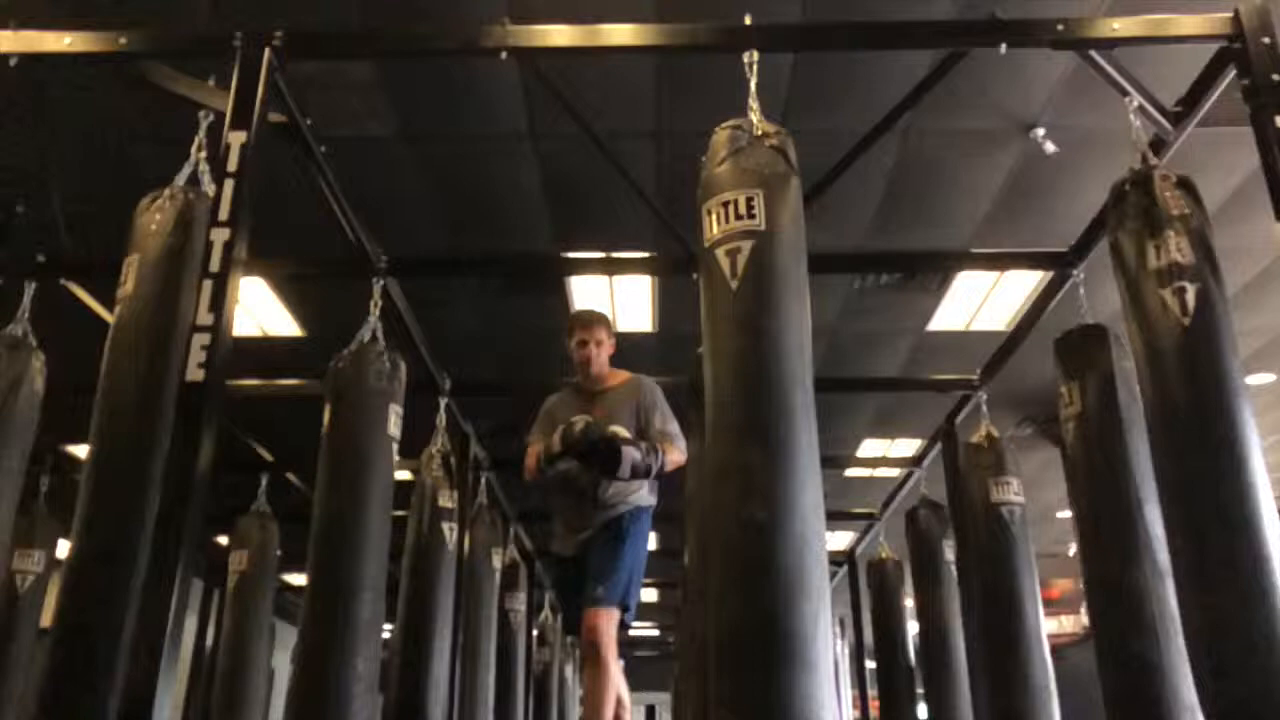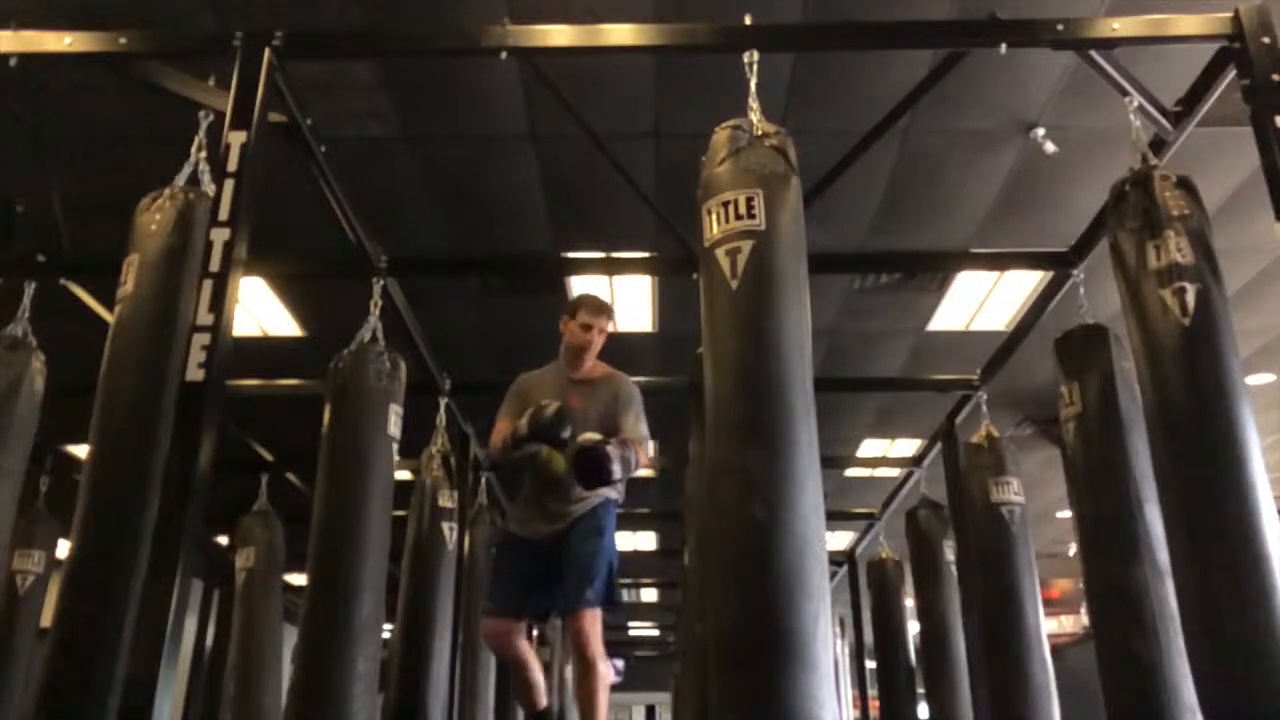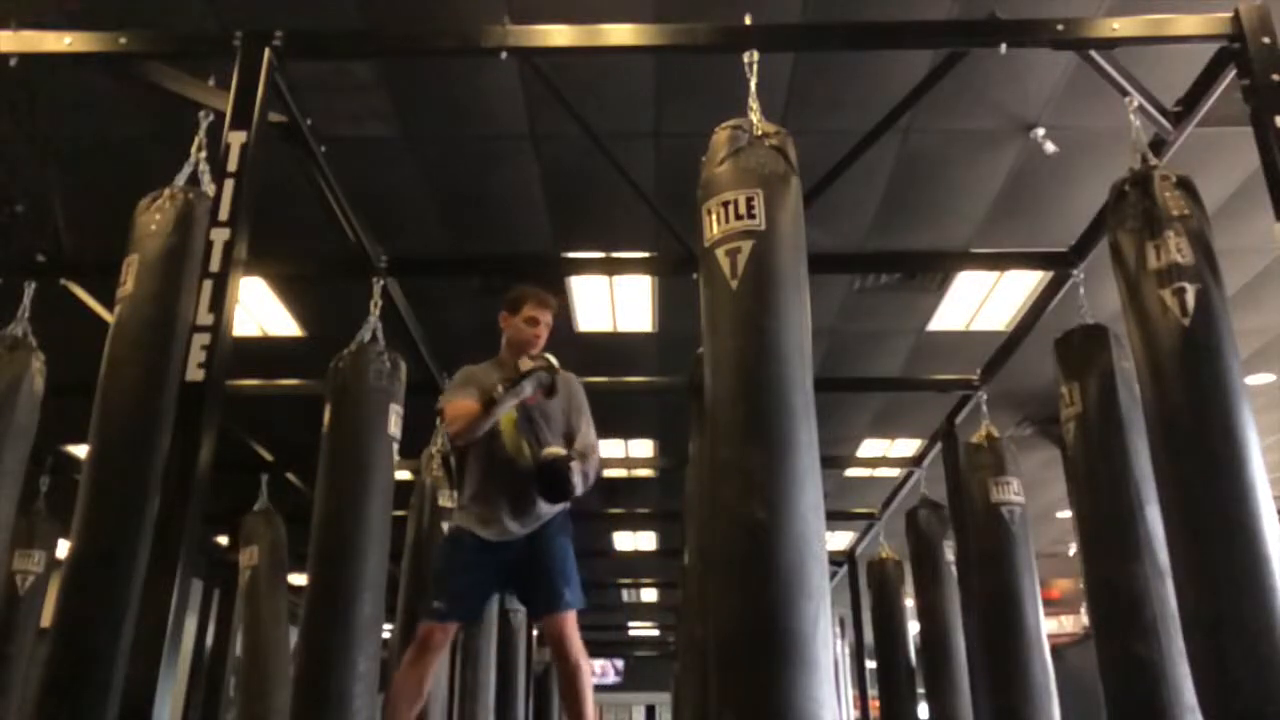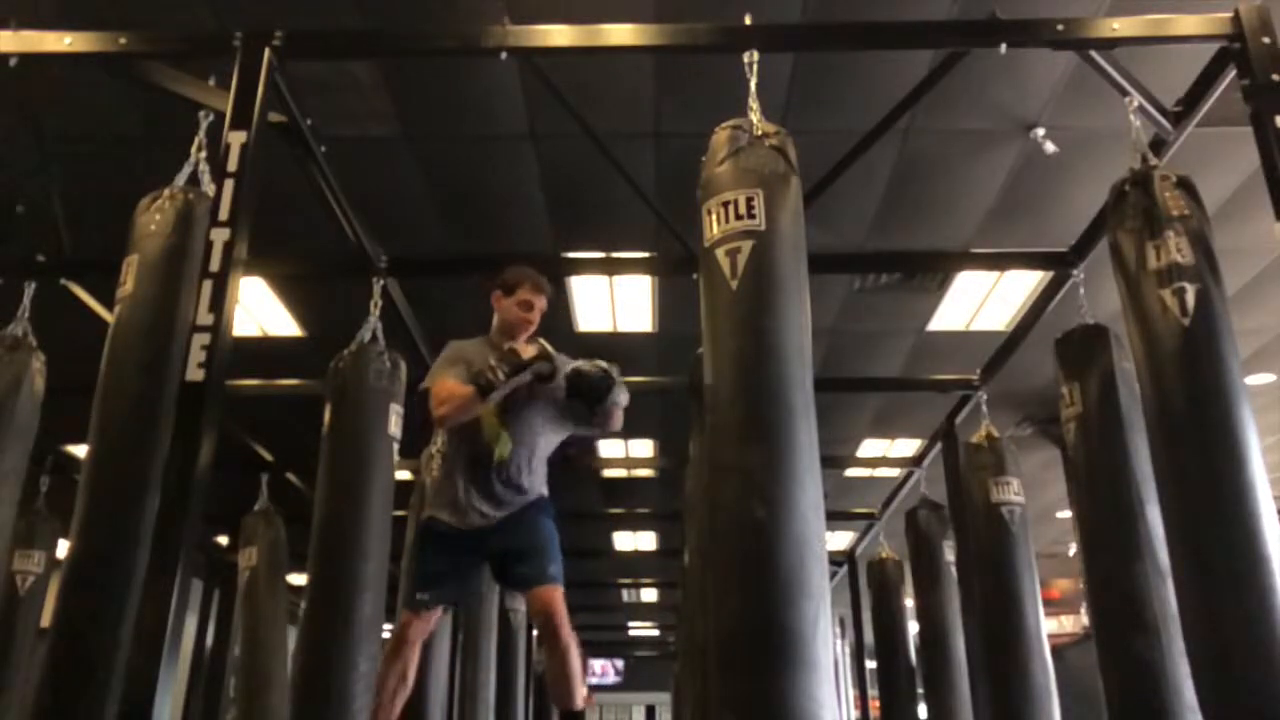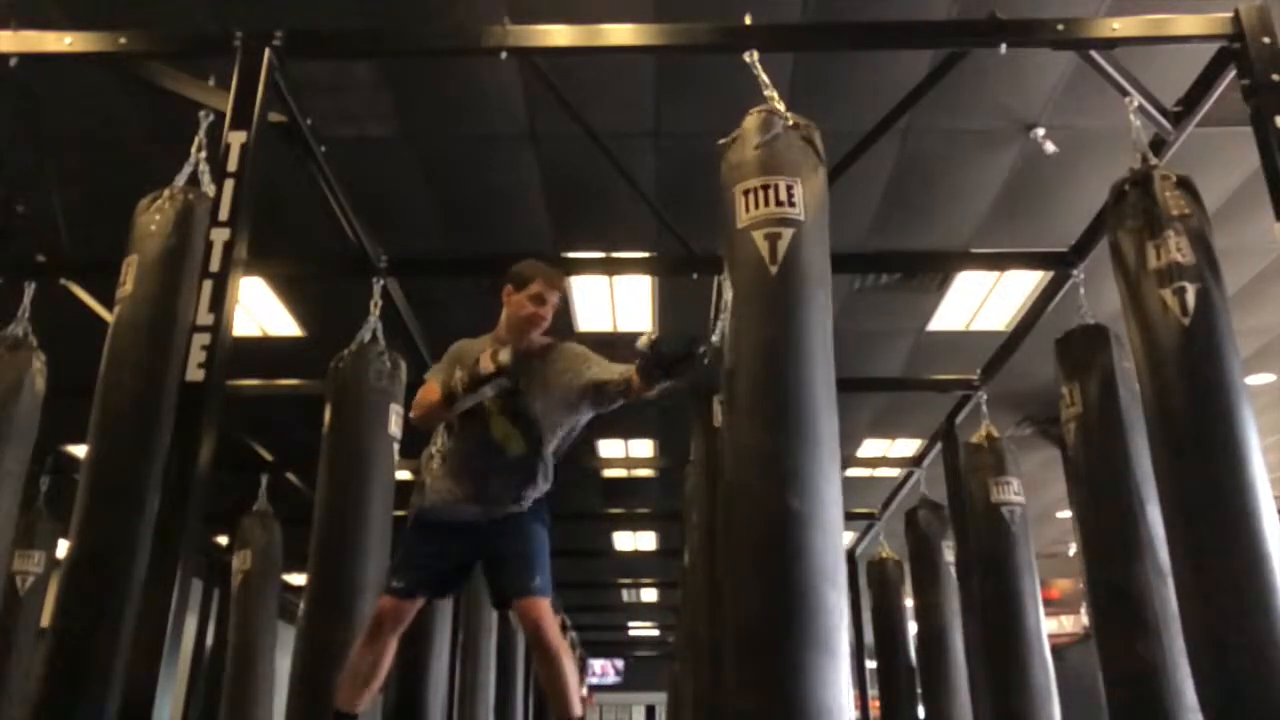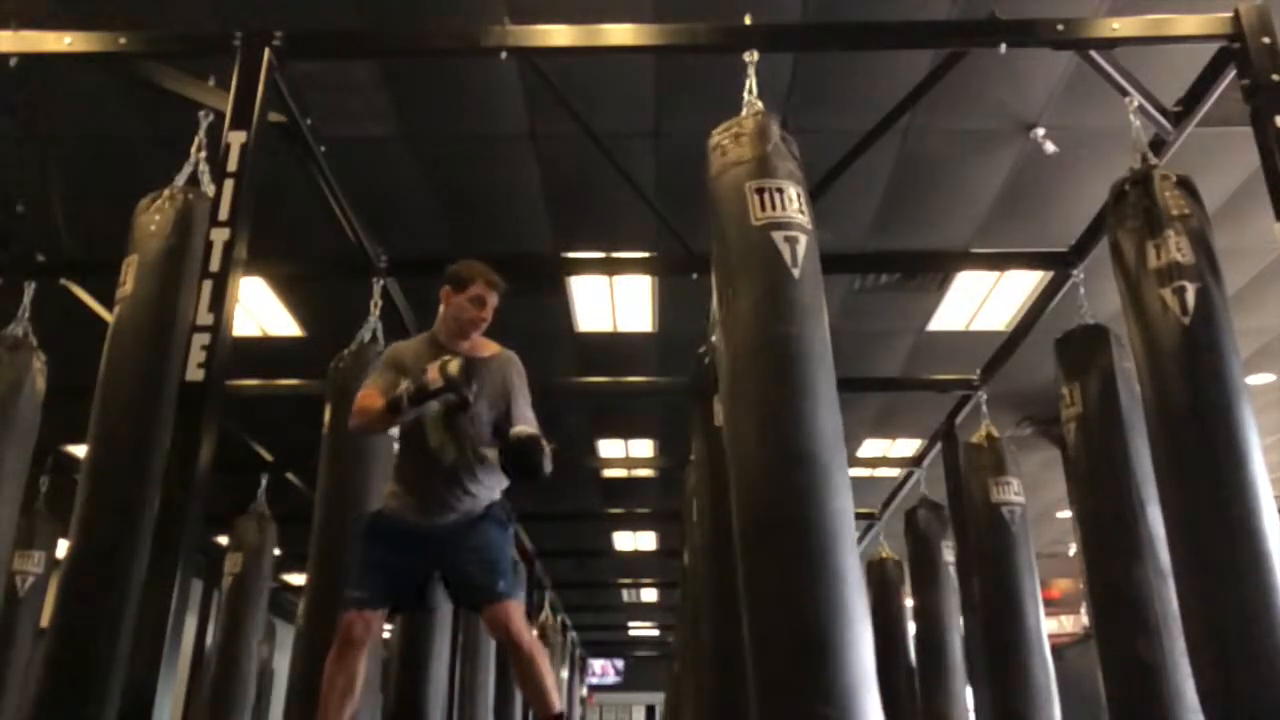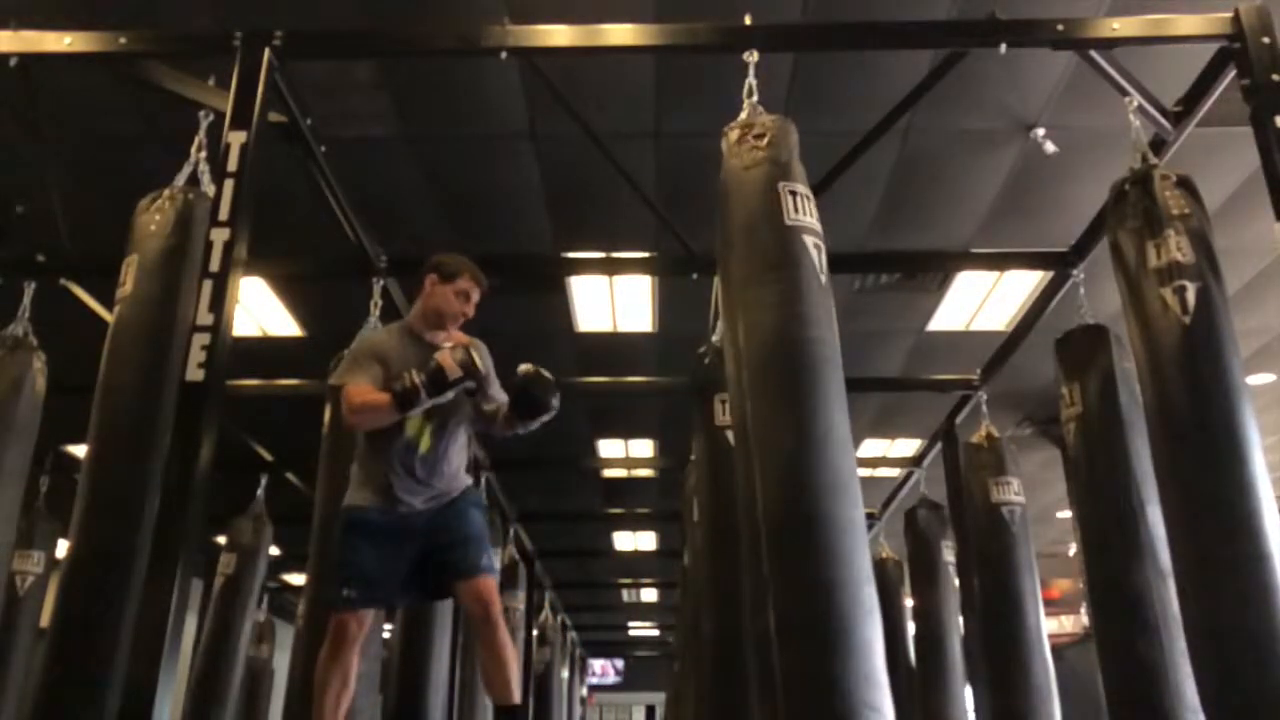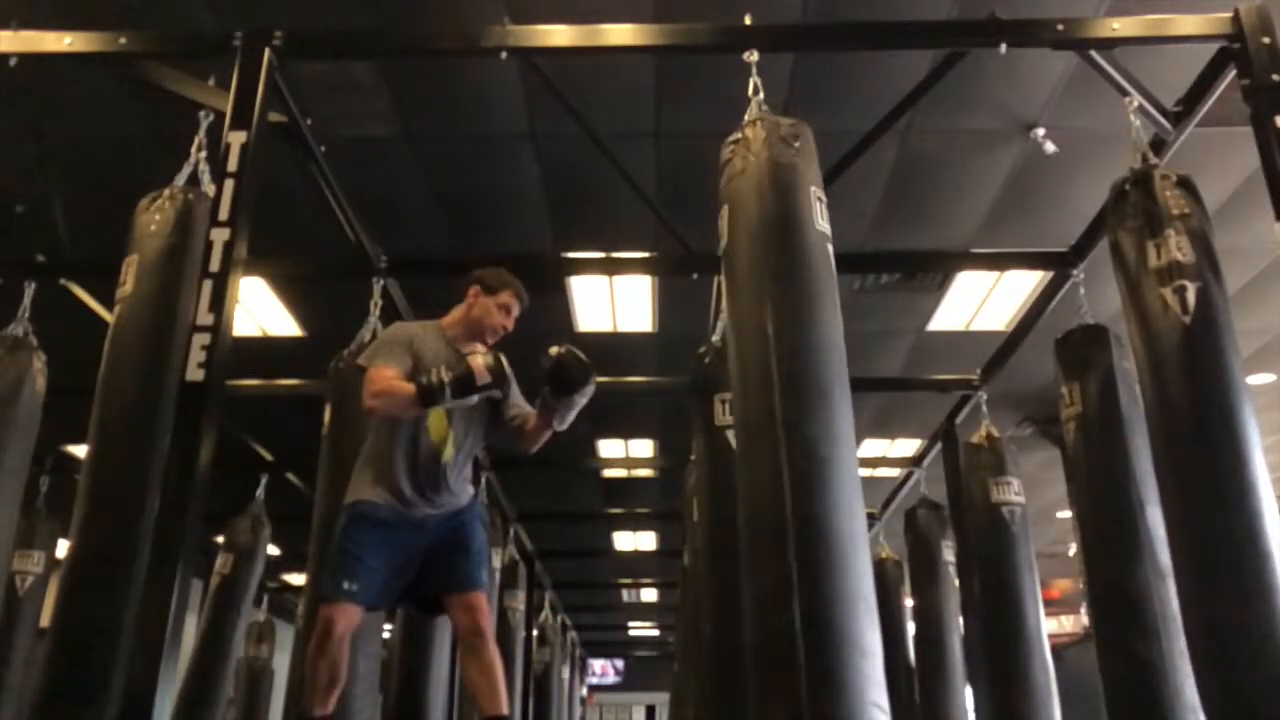
dt=0.5s
person 1, frame 1
left shoulder: (640, 390)
right shoulder: (556, 405)
left elbow: (677, 451)
right elbow: (530, 469)
left wrist: (639, 456)
right wrist: (557, 448)
left hip: (620, 519)
right hip: (568, 532)
left knee: (597, 631)
right knee: (593, 643)
person 1, frame 2
left shoulder: (617, 386)
right shoulder: (529, 384)
left elbow: (640, 451)
right elbow: (496, 448)
left wrist: (616, 457)
right wrist: (525, 432)
left hip: (586, 514)
right hip: (526, 520)
left knee: (583, 630)
right knee: (498, 630)
person 1, frame 3
left shoulder: (565, 385)
right shoulder: (473, 377)
left elbow: (589, 453)
right elbow: (456, 430)
left wrist: (574, 472)
right wrist: (509, 388)
left hip: (543, 524)
right hip: (478, 525)
left knee: (565, 638)
right knee: (430, 637)
person 1, frame 4
left shoulder: (554, 367)
right shoulder: (460, 354)
left elbow: (609, 422)
right elbow: (443, 410)
left wrist: (609, 389)
right wrist: (508, 372)
left hip: (522, 508)
right hip: (453, 512)
left knee: (552, 615)
right knee: (411, 628)
person 1, frame 5
left shoulder: (567, 359)
right shoulder: (465, 353)
left elbow: (630, 383)
right elbow: (420, 413)
left wrist: (662, 364)
right wrist: (472, 383)
left hip: (516, 511)
right hip: (447, 507)
left knee: (540, 623)
right knee: (388, 616)
person 1, frame 6
left shoulder: (505, 365)
right shoulder: (403, 355)
left elbow: (524, 434)
right elbow: (360, 418)
left wrist: (529, 450)
right wrist: (418, 394)
left hip: (474, 515)
right hip: (404, 514)
left knee: (511, 627)
right knee: (355, 628)
person 1, frame 7
left shoulder: (473, 353)
right shoulder: (375, 345)
left elbow: (498, 422)
right elbow: (354, 411)
left wrist: (531, 404)
right wrist: (428, 384)
left hip: (448, 501)
right hip: (377, 507)
left knee: (486, 606)
right knee: (347, 626)
person 1, frame 8
left shoulder: (492, 368)
right shoulder: (407, 337)
left elbow: (528, 439)
right elbow: (376, 396)
left wrist: (561, 399)
right wrist: (452, 385)
left hip: (451, 512)
right hip: (382, 506)
left knee: (476, 624)
right knee: (335, 622)
